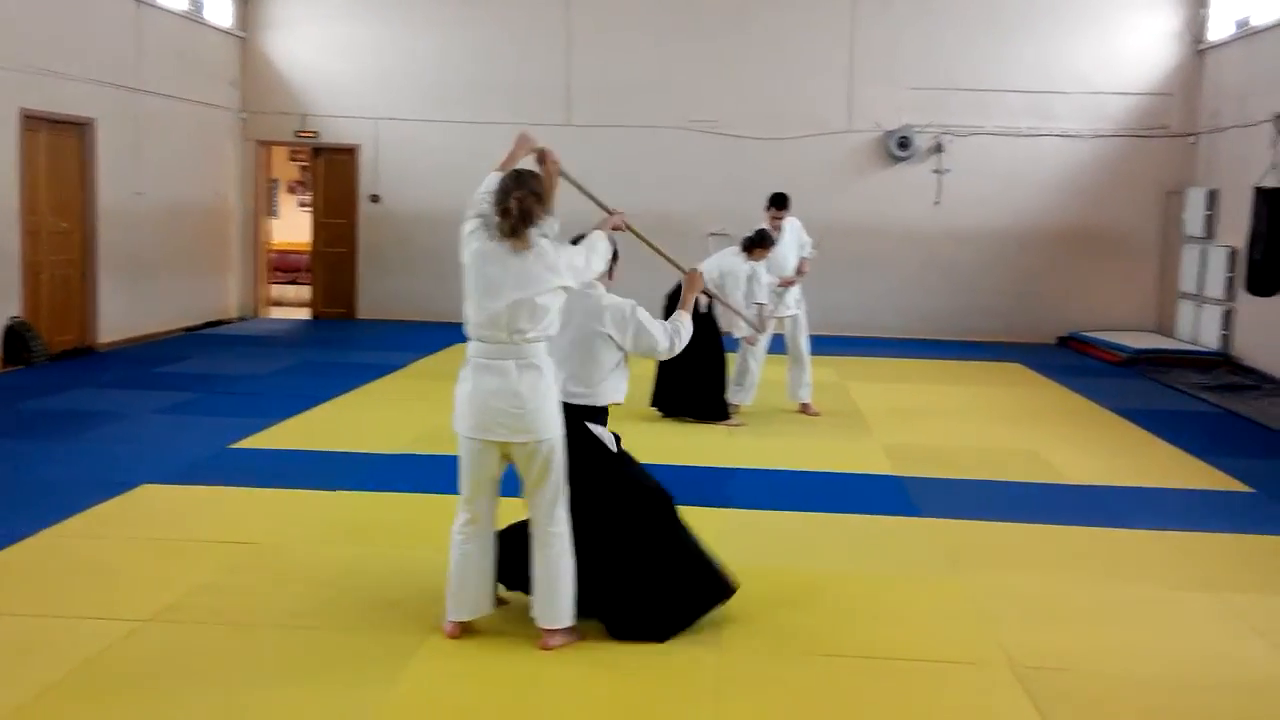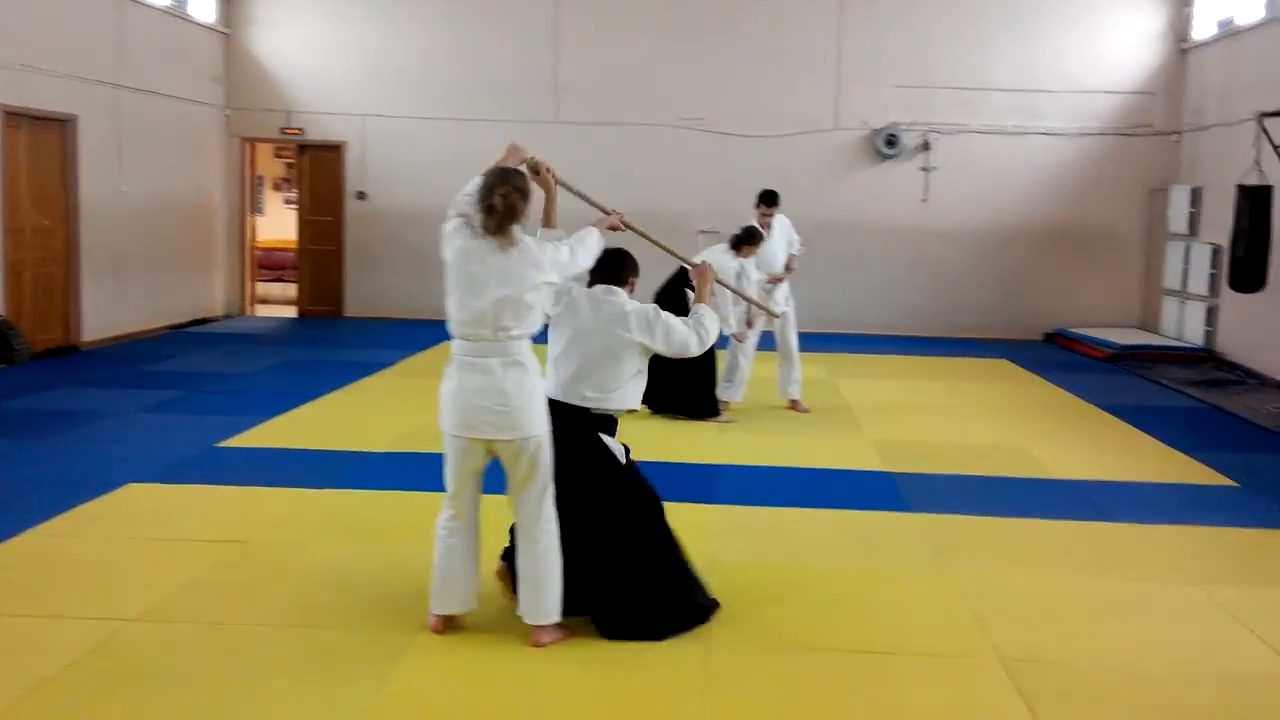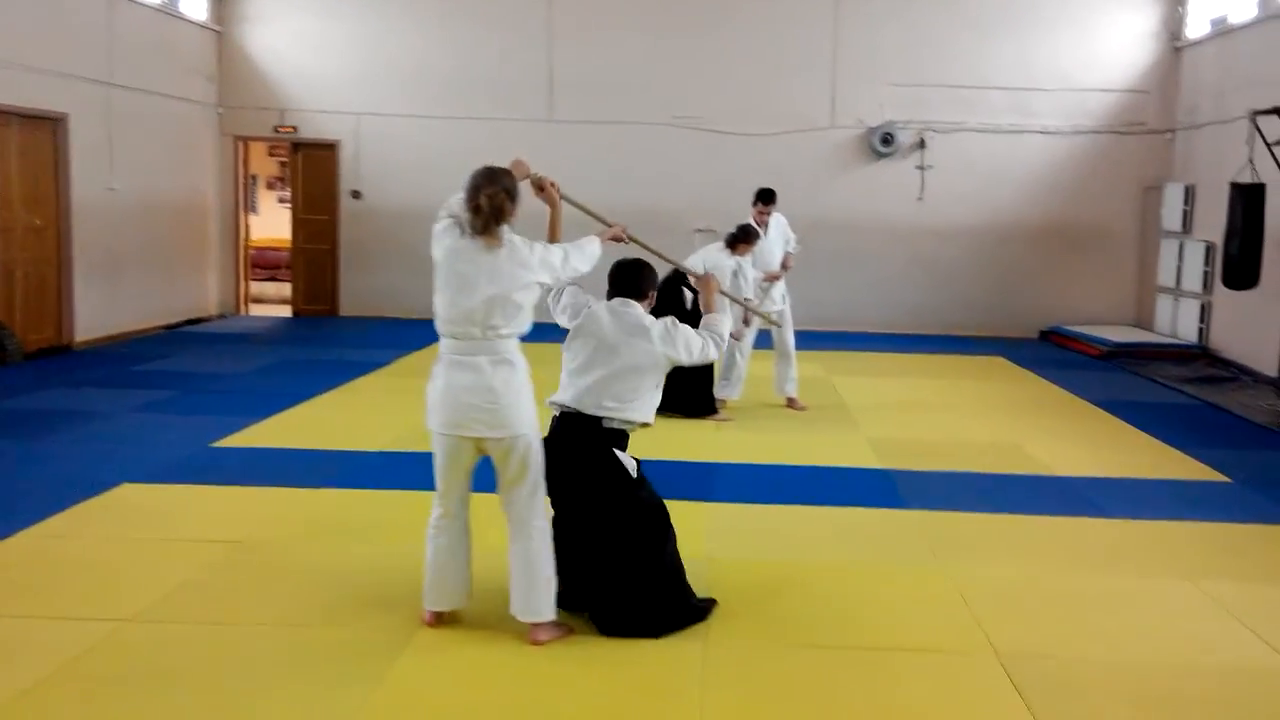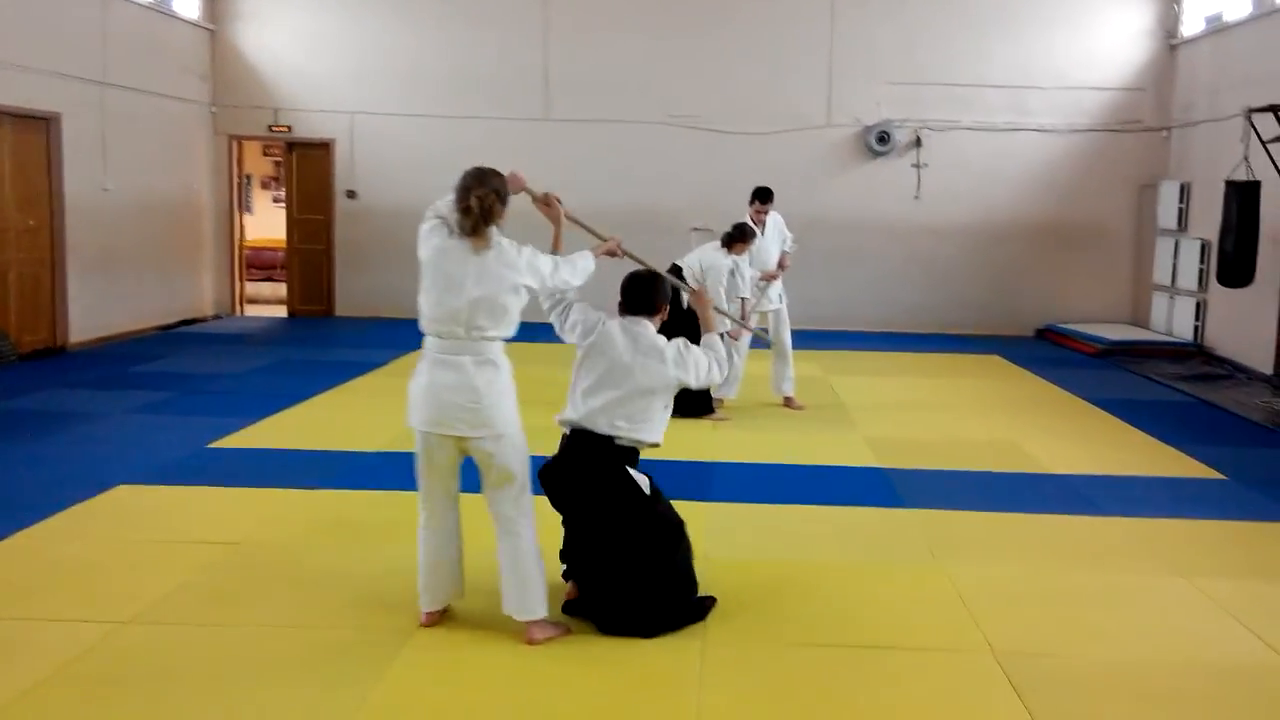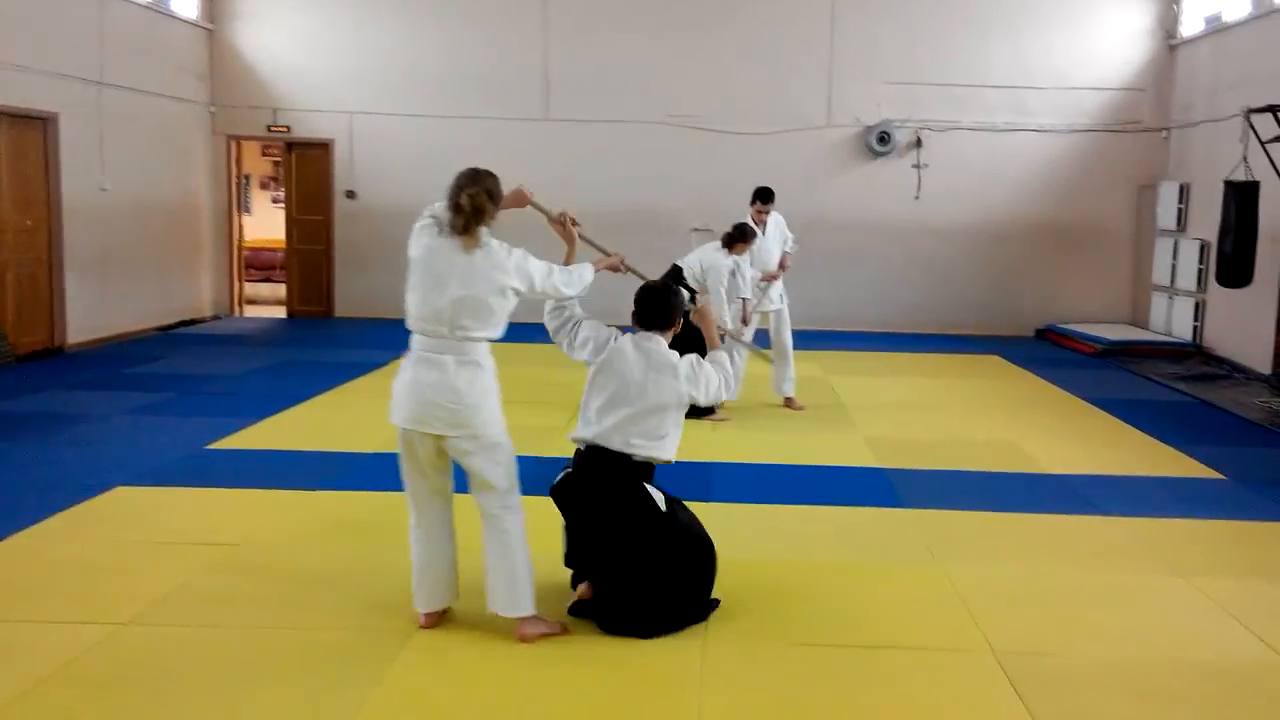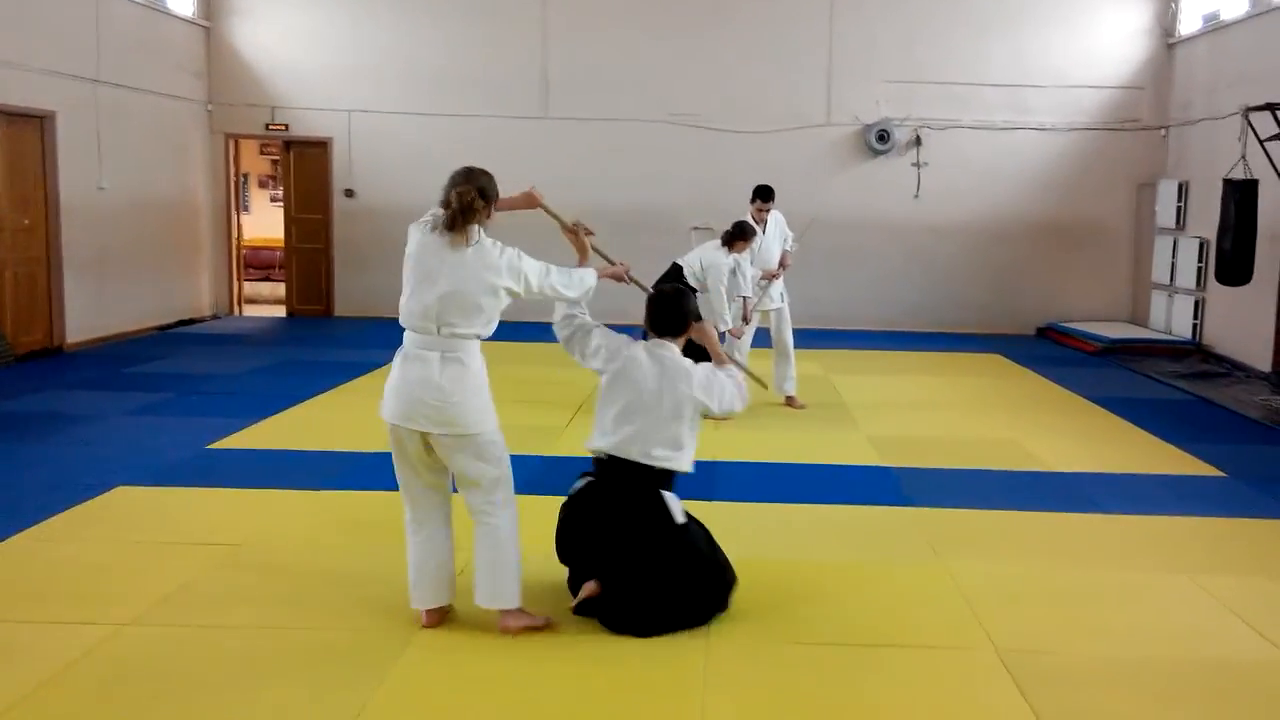
dt=0.1s
person 1, frame 1
left shoulder: (476, 244)
right shoulder: (555, 258)
left elbow: (482, 199)
right elbow: (591, 257)
left wrist: (515, 157)
right wrist: (606, 228)
left hip: (480, 387)
right hip: (531, 390)
left knee: (474, 510)
right knee: (548, 513)
left ankle: (460, 614)
right ankle: (553, 624)
person 1, frame 2
left shoulder: (456, 241)
right shoulder: (539, 254)
left elbow: (463, 203)
right elbow: (578, 251)
left wrist: (504, 165)
right wrist: (602, 225)
left hip: (465, 386)
right hip: (516, 388)
left knee: (458, 506)
right knee: (535, 510)
left ankle: (445, 609)
right ankle: (542, 621)
person 1, frame 3
left shoulder: (447, 241)
right shoulder: (528, 255)
left elbow: (455, 207)
right elbow: (574, 258)
left wrist: (501, 177)
right wrist: (604, 236)
left hip: (452, 383)
right hip: (503, 385)
left knee: (449, 504)
right knee: (526, 509)
left ankle: (439, 604)
right ankle: (539, 619)
person 1, frame 4
left shoulder: (432, 241)
right shoulder: (516, 259)
left elbow: (445, 211)
right elbow: (566, 271)
left wrist: (499, 187)
right wrist: (599, 252)
left hip: (435, 384)
right hip: (486, 387)
left knee: (436, 505)
right knee: (513, 506)
left ankle: (433, 604)
right ankle: (533, 618)
person 1, frame 5
left shoulder: (424, 241)
right shoulder: (506, 261)
left elbow: (441, 213)
right elbow: (561, 280)
left wrist: (506, 199)
right wrist: (598, 265)
left hip: (418, 382)
right hip: (469, 387)
left knee: (428, 505)
right knee: (500, 504)
left ankle: (431, 605)
right ankle: (523, 615)
person 1, frame 6
left shoulder: (419, 238)
right shoulder: (499, 260)
left elbow: (446, 216)
right elbow: (558, 282)
left wrist: (512, 203)
right wrist: (600, 271)
left hip: (409, 381)
right hip: (459, 386)
left knee: (424, 505)
right knee: (492, 500)
left ankle: (432, 604)
right ankle: (507, 607)
person 2, frame 1
right shoulder: (618, 311)
right elbow: (668, 342)
right wrist: (687, 298)
right hip: (582, 435)
left knee: (573, 516)
right knee: (646, 513)
left ankle: (509, 565)
right ankle: (654, 612)
person 2, frame 2
left shoulder: (566, 299)
right shoulder: (642, 318)
right elbow: (698, 338)
right wrist: (703, 293)
left hip: (553, 430)
right hip: (588, 440)
left knee: (574, 514)
right knee: (636, 521)
left ankle: (519, 563)
person 2, frame 3
left shoulder: (587, 311)
right shoulder: (664, 332)
right elbow: (712, 345)
right wrist: (710, 300)
left hip: (562, 442)
right hip: (602, 452)
right knee: (645, 530)
left ankle: (576, 576)
person 2, frame 4
left shoulder: (597, 329)
right shoulder: (674, 356)
left elbow: (555, 297)
right elbow: (714, 367)
right wrist: (705, 316)
left hip: (569, 463)
right hip: (613, 473)
right knee: (665, 537)
left ankle: (583, 582)
person 2, frame 5
left shoulder: (607, 344)
right shoulder: (685, 371)
left elbow: (559, 314)
right elbow: (722, 383)
right wrist: (709, 329)
left hip: (581, 479)
right hip: (630, 491)
right knee: (692, 555)
left ankle: (594, 582)
right ankle: (604, 594)
person 2, frame 6
left shoulder: (619, 352)
right shoulder: (700, 378)
left elbow: (569, 322)
right elbow: (736, 395)
right wrist: (714, 348)
left hip: (599, 490)
right hip: (649, 503)
right knee: (709, 578)
left ankle: (597, 580)
right ankle: (610, 595)
person 3, frame 1
left shoulder: (795, 225)
left elbow: (806, 243)
left wrist: (804, 260)
right wrist: (778, 281)
left hip: (792, 297)
left knee: (800, 349)
right knee: (753, 349)
left ankle: (803, 400)
right ankle: (735, 400)
person 3, frame 2
left shoulder: (783, 223)
left elbow: (794, 241)
left wrist: (793, 257)
right wrist: (767, 278)
left hip: (781, 294)
left knee: (789, 346)
right knee: (742, 346)
left ankle: (793, 396)
right ankle: (725, 397)
person 3, frame 3
left shoulder: (780, 221)
left elbow: (790, 239)
left wrist: (788, 255)
right wrist: (763, 276)
left hip: (777, 292)
right hip: (752, 294)
left knee: (786, 344)
right knee: (739, 344)
left ankle: (790, 394)
right ankle: (722, 395)
person 3, frame 4
left shoulder: (777, 220)
left elbow: (787, 238)
left wrist: (785, 254)
right wrist: (761, 275)
left hip: (774, 291)
right hip: (750, 293)
left knee: (783, 343)
right knee: (737, 344)
left ankle: (787, 394)
right ankle: (720, 394)
person 3, frame 5
left shoulder: (778, 220)
left elbow: (788, 238)
left wrist: (786, 254)
right wrist: (762, 275)
left hip: (775, 291)
left knee: (784, 344)
right knee: (738, 344)
left ankle: (788, 394)
person 3, frame 6
left shoulder: (778, 219)
left elbow: (788, 237)
left wrist: (787, 253)
right wrist: (762, 274)
left hip: (776, 290)
right hip: (751, 292)
left knee: (785, 343)
right knee: (737, 343)
left ankle: (789, 393)
person 4, frame 1
left shoulder: (737, 253)
right shoulder: (737, 268)
left elbow: (757, 273)
right elbow: (734, 303)
right wrist: (743, 333)
left knee: (682, 353)
right knee: (709, 356)
left ankle: (673, 405)
right ankle: (714, 412)
person 4, frame 2
left shoulder: (727, 250)
right shoulder: (726, 265)
left elbow: (747, 271)
right elbow: (723, 301)
right wrist: (732, 330)
left hip: (672, 295)
right hip: (681, 299)
right knee: (698, 353)
left ankle: (663, 402)
right ankle: (705, 409)
person 4, frame 3
left shoulder: (723, 249)
right shoulder: (723, 263)
left elbow: (743, 269)
right elbow: (720, 300)
left hip: (672, 294)
right hip: (678, 298)
left ankle: (666, 401)
right ankle: (701, 407)
person 4, frame 4
left shoulder: (720, 248)
right shoulder: (720, 263)
right elbow: (717, 299)
right wrist: (727, 328)
right hip: (675, 298)
right ankle: (698, 407)
person 4, frame 5
left shoulder: (721, 249)
right shoulder: (720, 263)
left elbow: (740, 267)
right elbow: (718, 299)
left wrist: (744, 302)
right wrist: (728, 327)
left knee: (673, 348)
right knee: (693, 349)
right ankle: (698, 407)
person 4, frame 6
left shoulder: (721, 250)
right shoulder: (719, 261)
left elbow: (739, 270)
right elbow: (717, 300)
right wrist: (728, 327)
right knee: (693, 350)
